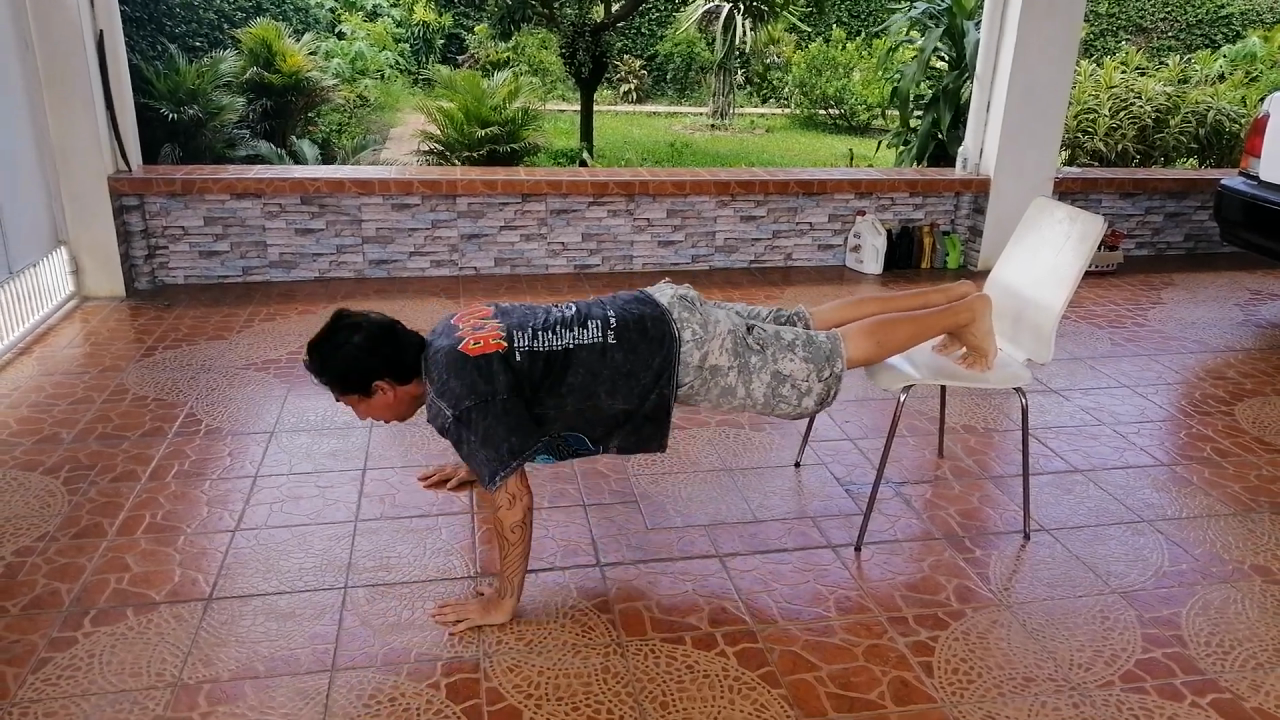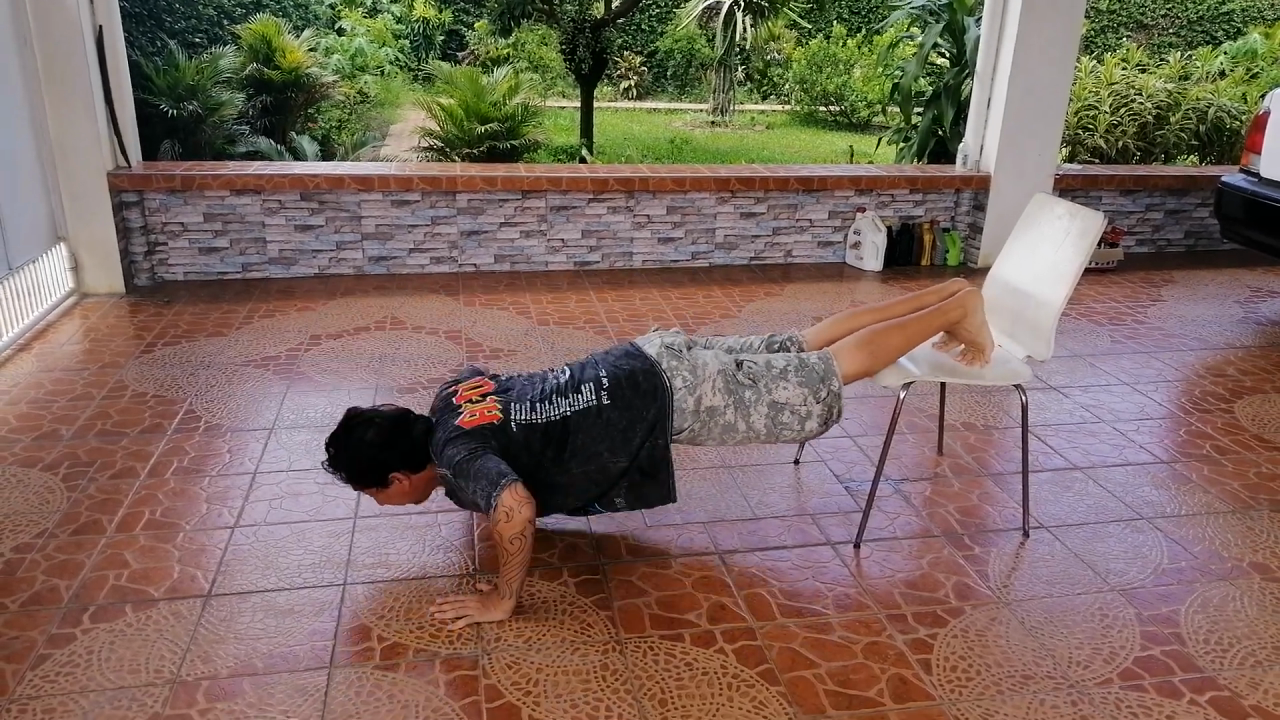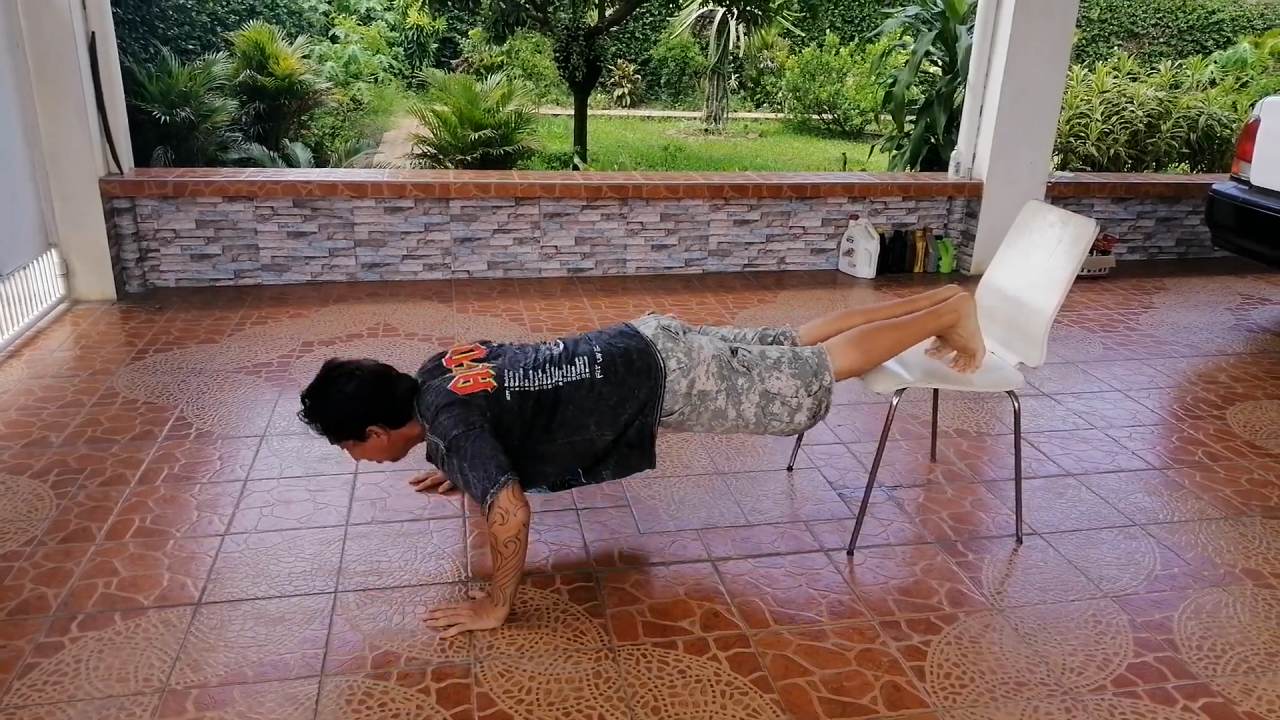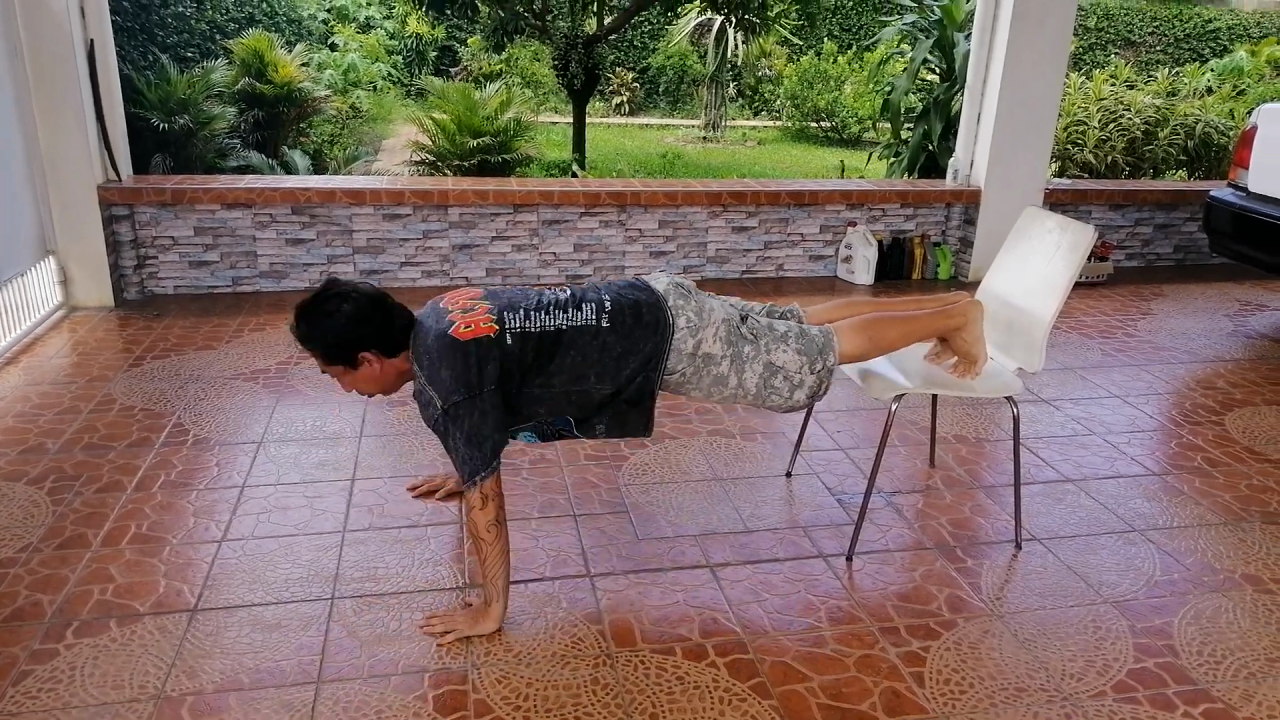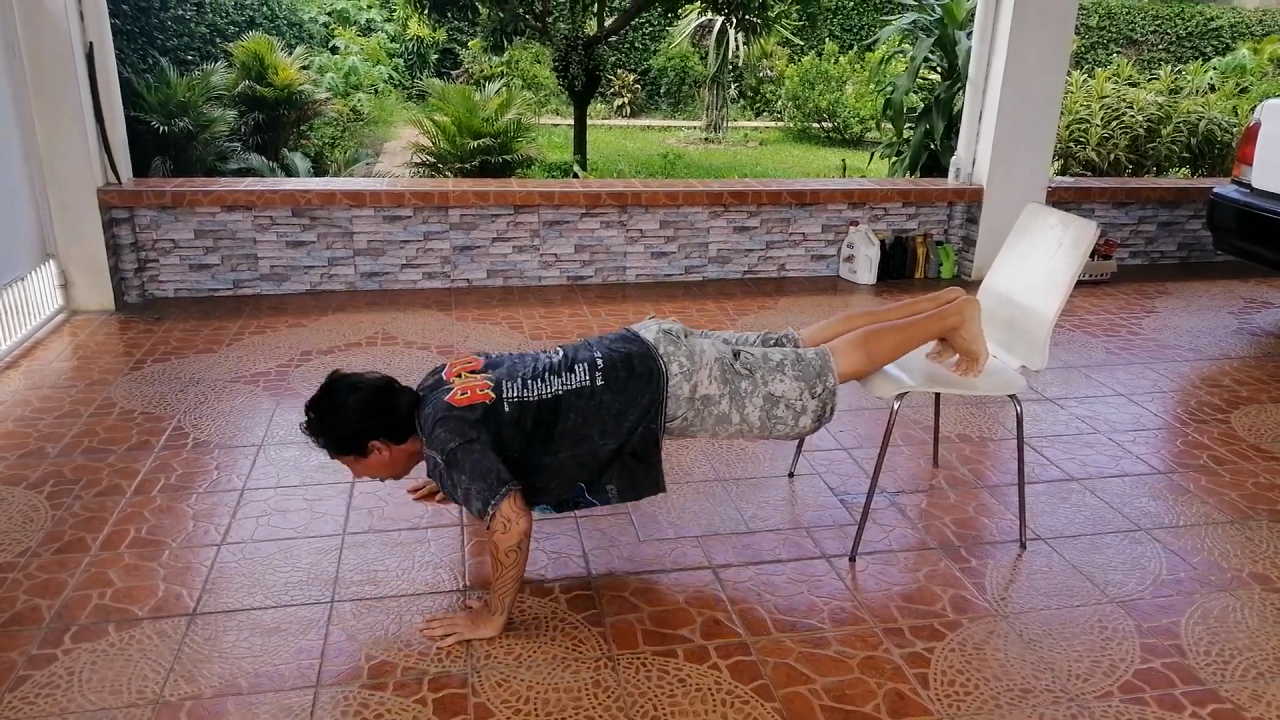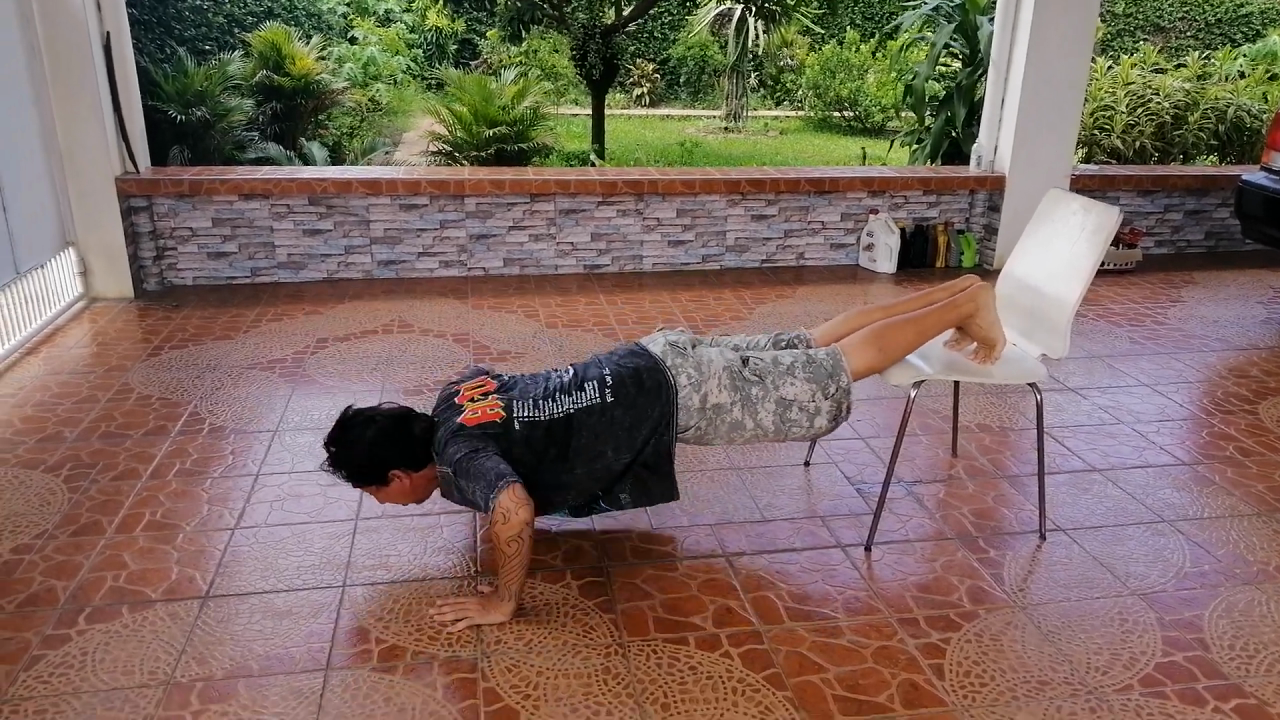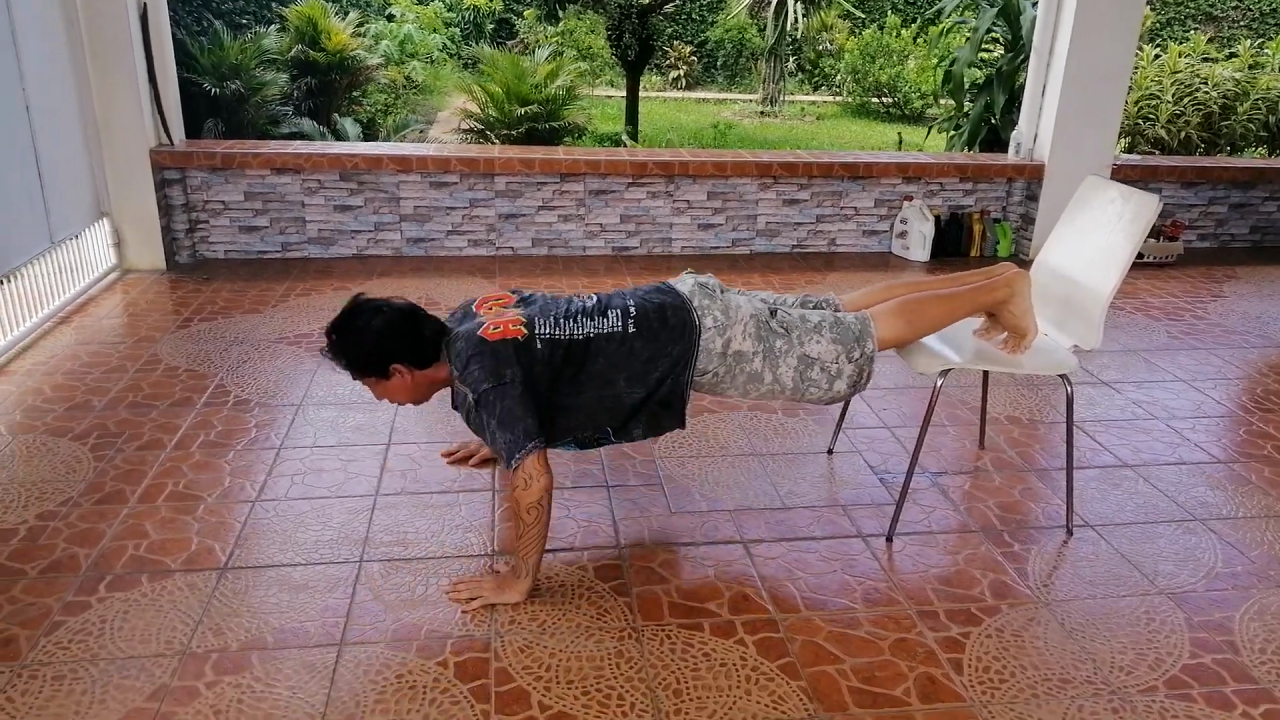
dt=0.3s
person 1, frame 1
left shoulder: (454, 387)
right shoulder: (444, 339)
left elbow: (514, 495)
left wrist: (503, 599)
right wrist: (475, 460)
left hip: (678, 349)
right hip: (665, 314)
left knee: (831, 360)
right knee: (814, 327)
left ankle: (964, 312)
right ankle: (952, 292)
person 1, frame 2
left shoulder: (457, 456)
right shoulder: (449, 403)
left elbow: (516, 511)
left wrist: (502, 596)
left hip: (669, 396)
right hip: (655, 361)
left knee: (832, 373)
right knee: (809, 347)
left ankle: (957, 307)
right ankle: (940, 294)
person 1, frame 3
left shoulder: (447, 427)
right shoulder: (434, 374)
left elbow: (511, 512)
left wrist: (496, 603)
right wrist: (462, 465)
left hip: (662, 379)
right hip: (647, 345)
left knee: (821, 369)
right knee: (799, 347)
left ankle: (950, 313)
right ankle: (938, 300)
person 1, frame 4
left shoulder: (445, 369)
right shoulder: (433, 320)
left elbow: (486, 498)
left wrist: (490, 610)
right wrist: (465, 464)
left hip: (669, 337)
right hip: (654, 305)
left knee: (822, 355)
right knee: (806, 328)
left ankle: (955, 315)
right ankle: (942, 303)
person 1, frame 5
left shoulder: (445, 437)
right shoulder: (435, 390)
left elbow: (512, 520)
left wrist: (492, 613)
right wrist: (462, 481)
left hip: (665, 385)
right hip: (645, 353)
left knee: (823, 373)
right knee: (806, 350)
left ankle: (954, 314)
right ankle: (942, 301)
person 1, frame 6
left shoulder: (459, 458)
right shoulder: (450, 404)
left elbow: (516, 512)
left wrist: (502, 599)
left hip: (676, 394)
right hip: (659, 362)
left knee: (838, 372)
right knee: (816, 347)
left ankle: (970, 303)
right ankle: (952, 291)
person 1, frame 7
left shoulder: (476, 373)
right shoulder: (463, 322)
left elbow: (534, 476)
left wrist: (518, 577)
right wrist: (500, 437)
left hip: (697, 340)
right hip: (682, 306)
left knee: (859, 339)
right knee: (842, 317)
left ankle: (999, 289)
right ankle: (990, 278)
